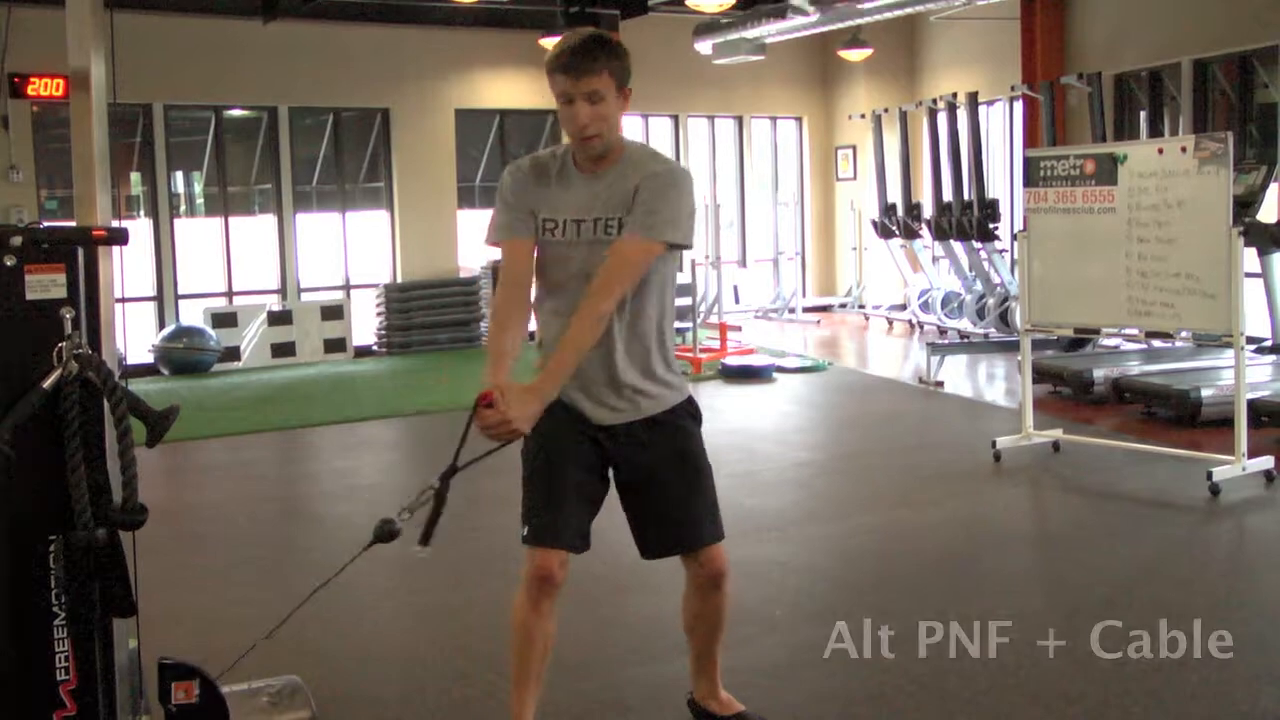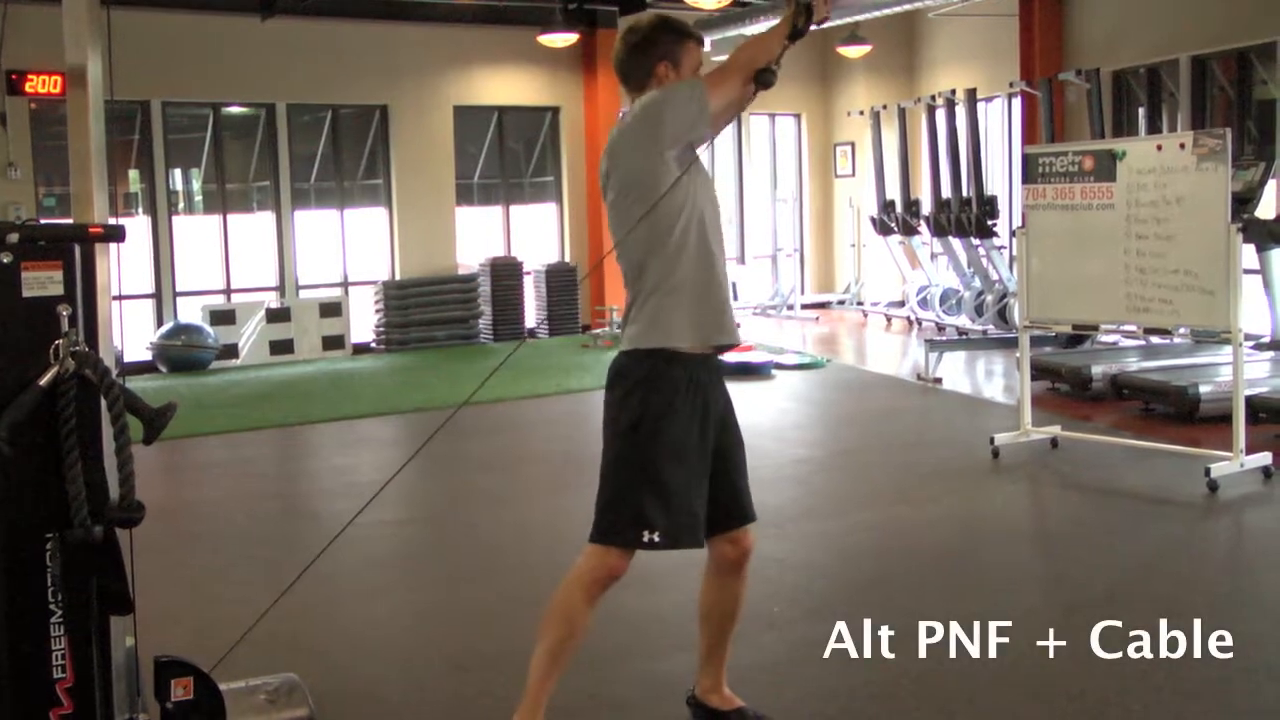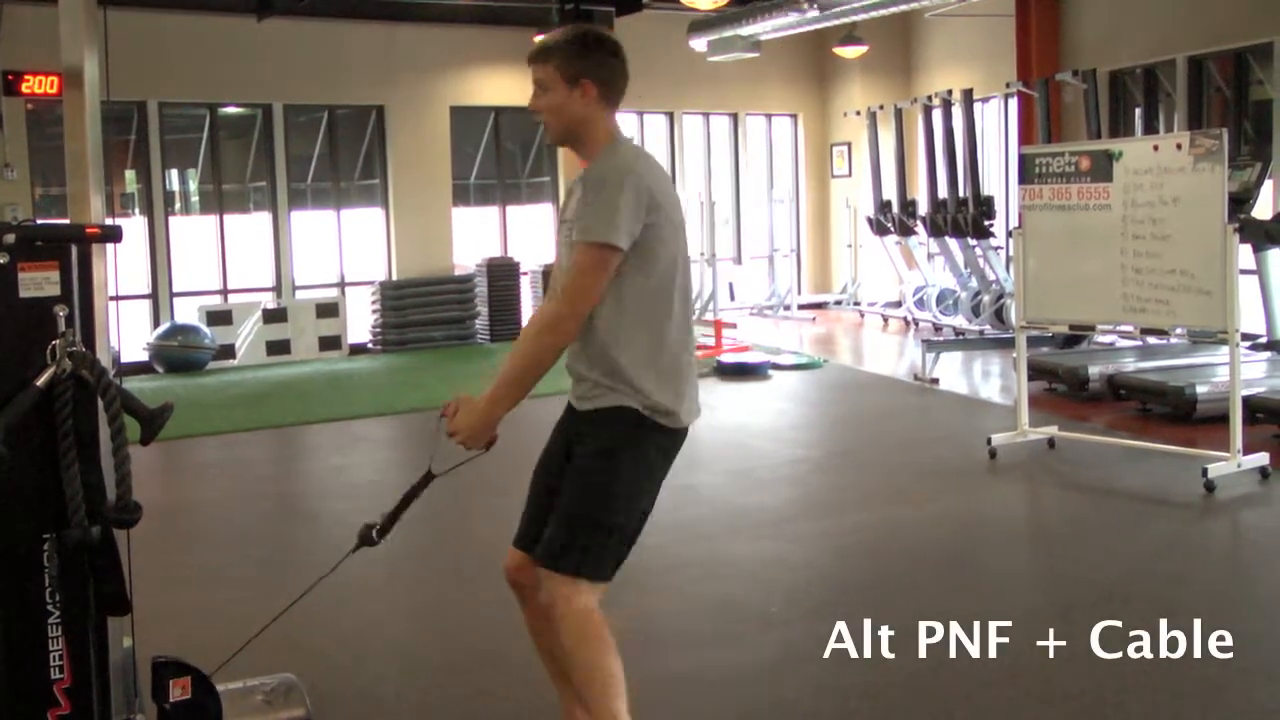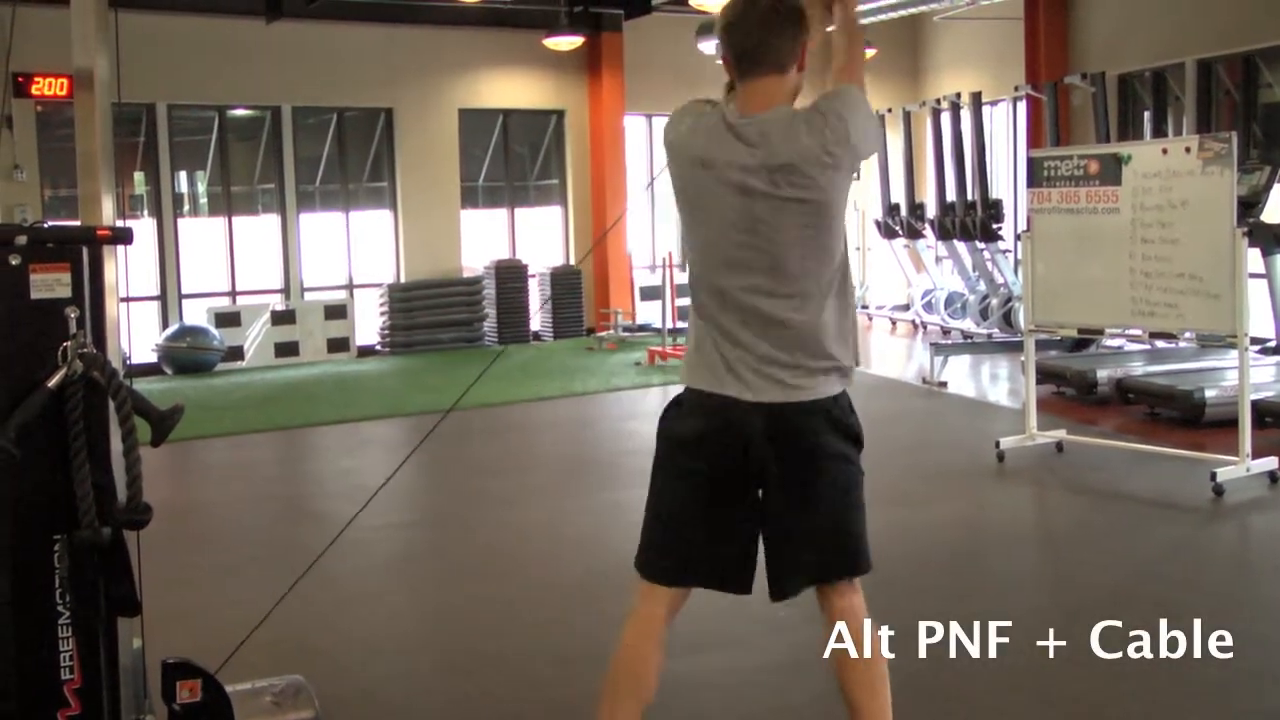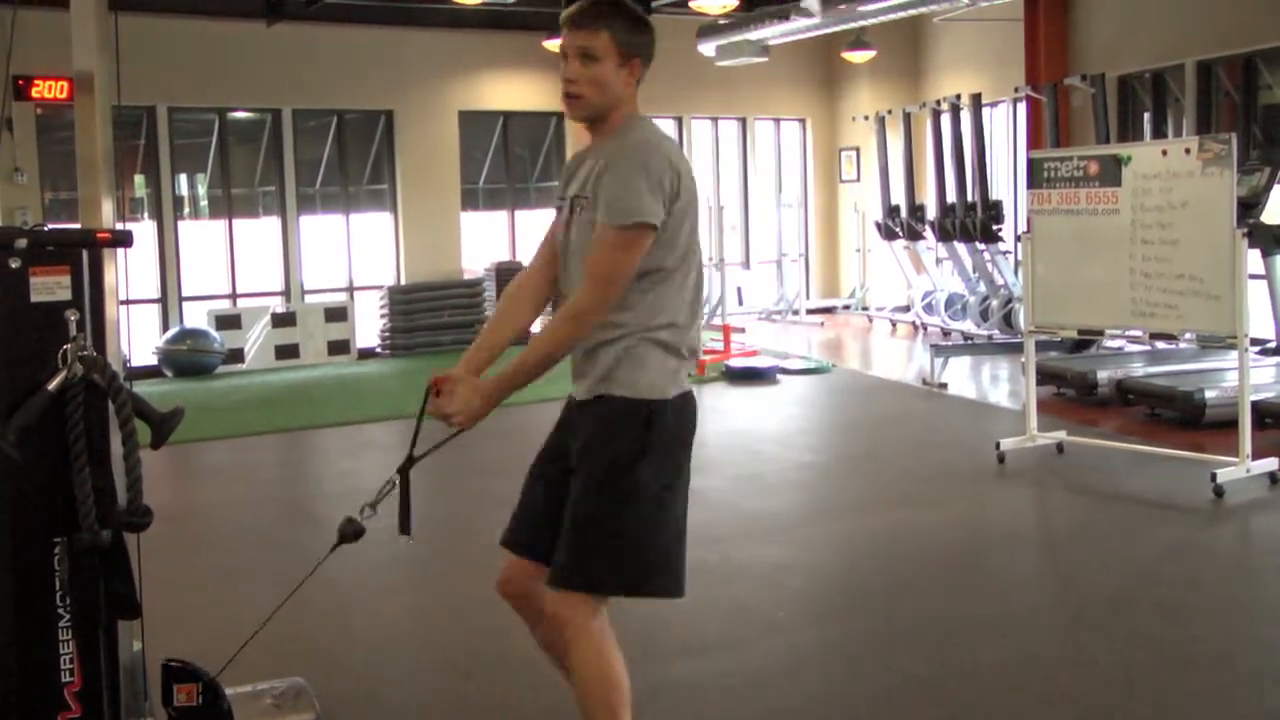
dt=1s
person 1, frame 1
left shoulder: (661, 182)
right shoulder: (526, 180)
left elbow: (605, 298)
right elbow: (513, 287)
left wrist: (539, 393)
right wrist: (500, 380)
left hip: (657, 406)
right hip: (566, 411)
left knee: (708, 566)
right knee: (545, 569)
person 1, frame 2
left shoulder: (662, 137)
right shoulder: (648, 122)
left elbow: (736, 95)
right elbow: (741, 66)
left hip: (700, 371)
right hip: (657, 373)
left knee: (734, 545)
right knee: (607, 559)
person 1, frame 3
left shoulder: (617, 176)
right shoulder: (600, 177)
left elbow: (568, 318)
right elbow: (557, 312)
left wrist: (490, 408)
right wrist: (490, 398)
left hip: (636, 414)
right hip: (601, 407)
left knee: (566, 588)
right knee: (526, 570)
person 1, frame 4
left shoulder: (689, 134)
right shoulder: (826, 134)
right elbow: (847, 67)
left hip: (713, 406)
right hip: (813, 408)
left knee: (656, 598)
right knee: (844, 598)
person 1, frame 5
left shoulder: (645, 159)
right shoulder: (586, 160)
left elbow: (593, 304)
right elbow: (541, 280)
left wrist: (493, 389)
right wrist: (468, 367)
left hip: (641, 405)
right hip: (592, 401)
left knee: (578, 601)
right knee: (519, 579)
